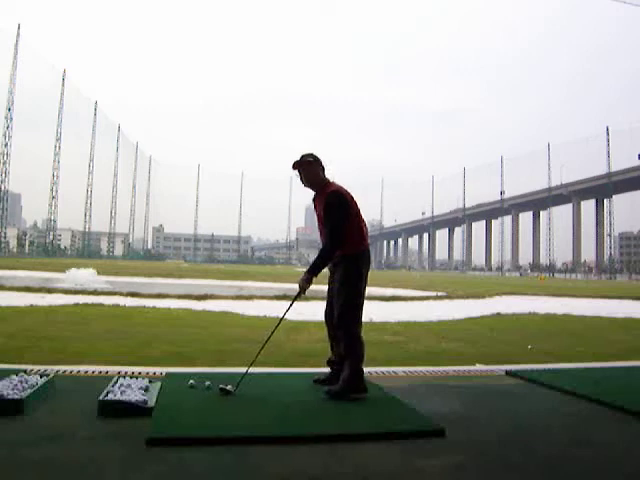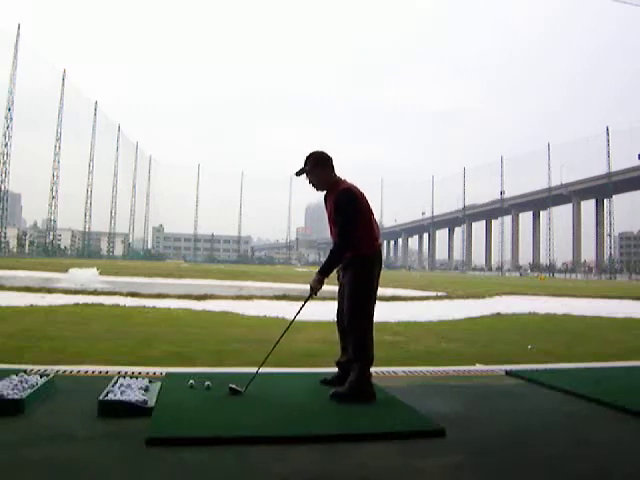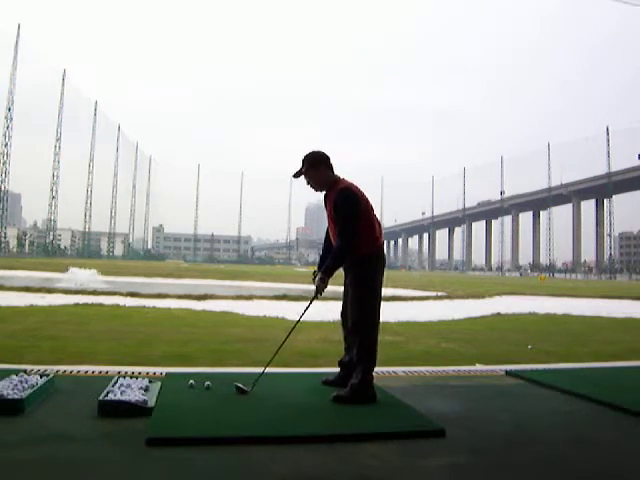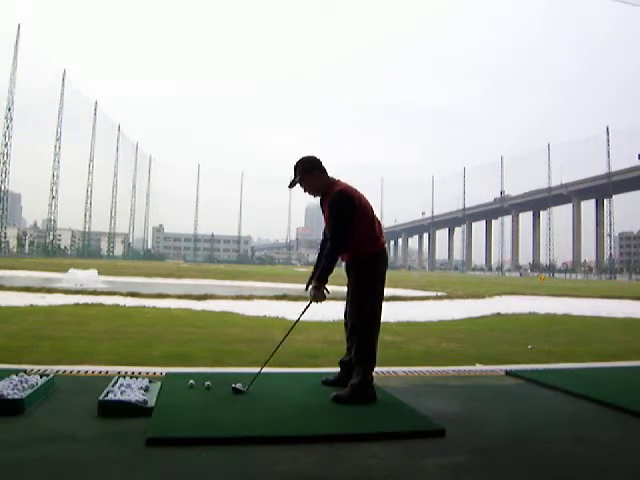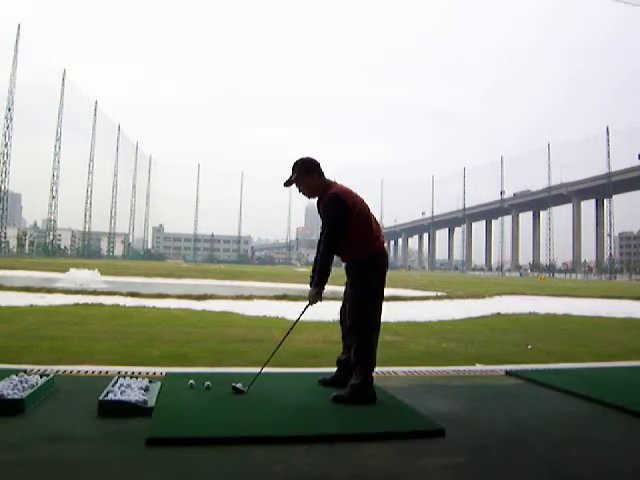
dt=1s
person 1, frame 1
left shoulder: (334, 196)
right shoulder: (321, 197)
left elbow: (333, 240)
left wrist: (311, 272)
right wrist: (315, 270)
left hip: (352, 260)
right hip: (341, 261)
left knee: (346, 318)
right knee: (333, 317)
left ankle: (354, 379)
right ankle: (339, 370)
person 1, frame 2
left shoulder: (346, 195)
right shoulder: (332, 195)
left elbow: (344, 240)
left wrist: (322, 273)
right wrist: (337, 267)
left hip: (364, 261)
right hip: (352, 261)
left knee: (357, 319)
right knee: (345, 318)
left ankle: (361, 383)
right ankle: (347, 371)
person 1, frame 3
left shoulder: (345, 195)
right shoulder: (333, 195)
left elbow: (346, 241)
right elbow: (332, 235)
left wrist: (326, 274)
right wrist: (321, 269)
left hip: (367, 261)
right hip: (356, 261)
left knee: (362, 321)
right knee: (349, 319)
left ankle: (363, 385)
right ankle: (349, 371)
person 1, frame 4
left shoulder: (340, 197)
right shoulder: (330, 197)
left elbow: (336, 243)
right elbow: (328, 239)
left wrist: (320, 281)
right wrist: (316, 275)
left hip: (368, 261)
right hip: (359, 261)
left knee: (363, 321)
right knee: (353, 319)
left ankle: (362, 385)
right ankle: (349, 372)
person 1, frame 5
left shoulder: (334, 200)
right shoulder: (328, 198)
left elbow: (330, 246)
right elbow: (325, 242)
left wrist: (318, 285)
right wrist: (314, 281)
left hip: (369, 262)
right hip: (361, 261)
left knee: (362, 322)
right knee: (348, 318)
left ankle: (362, 385)
right ankle: (346, 371)
